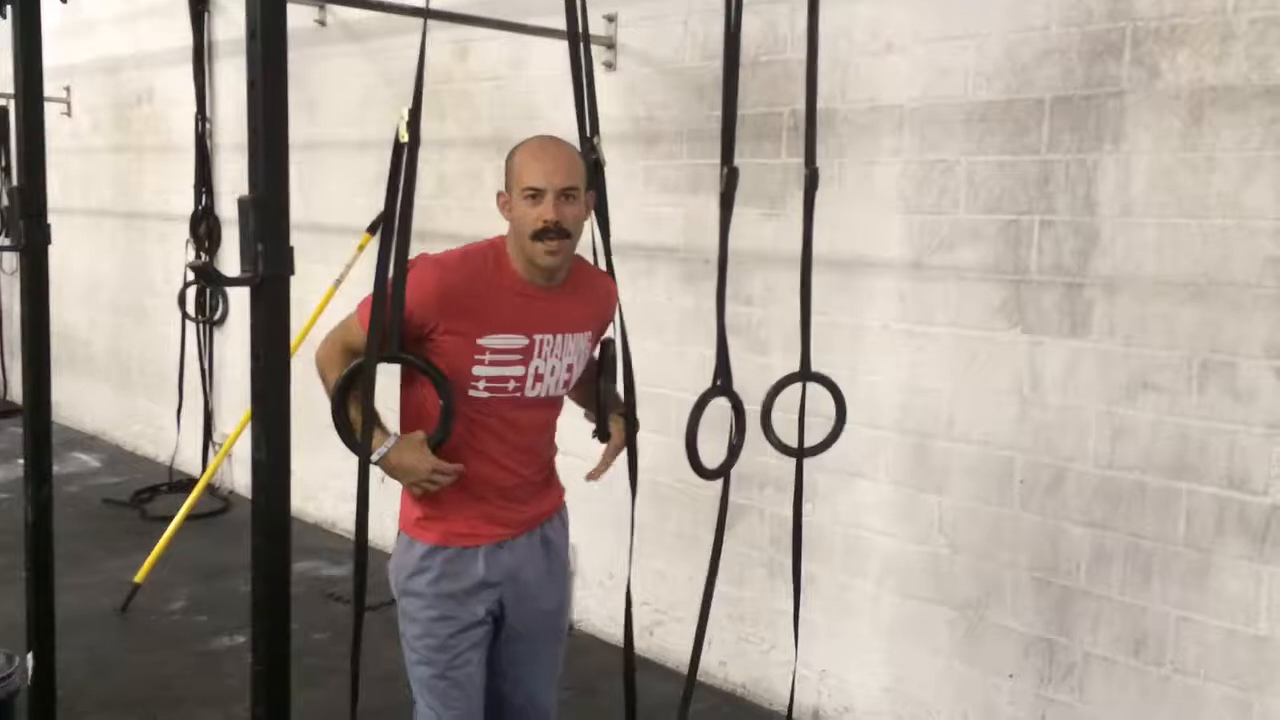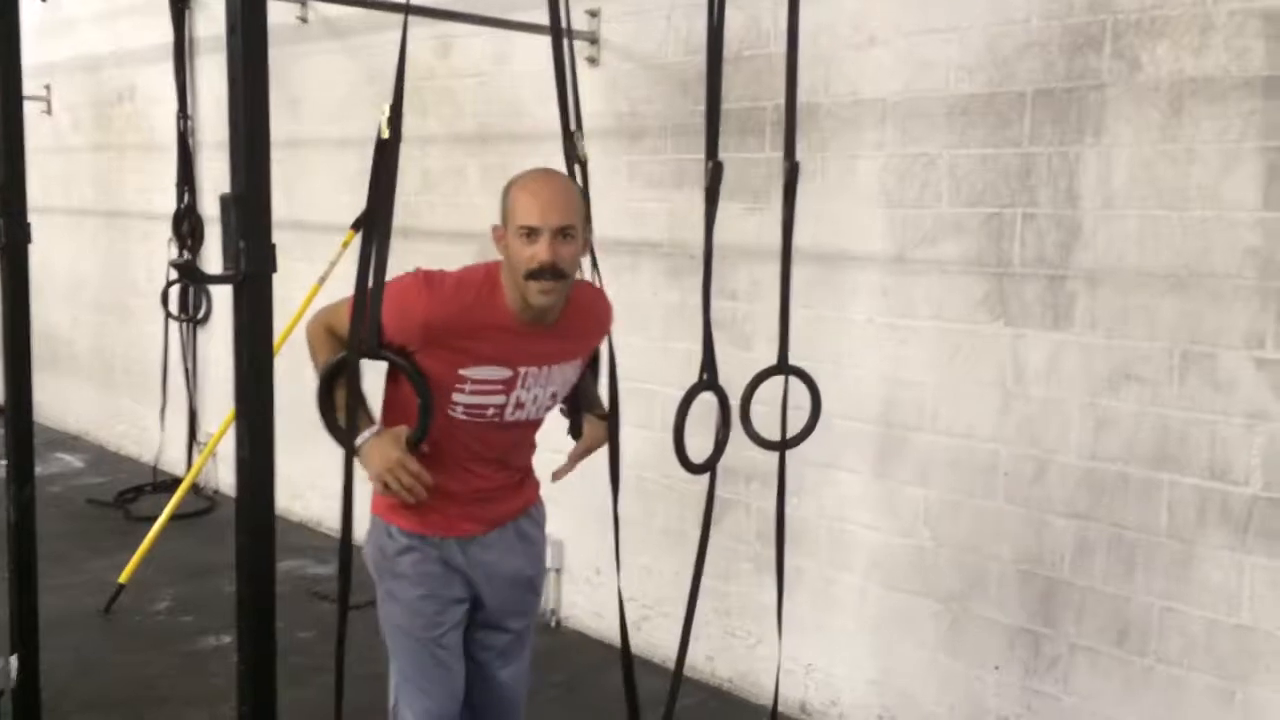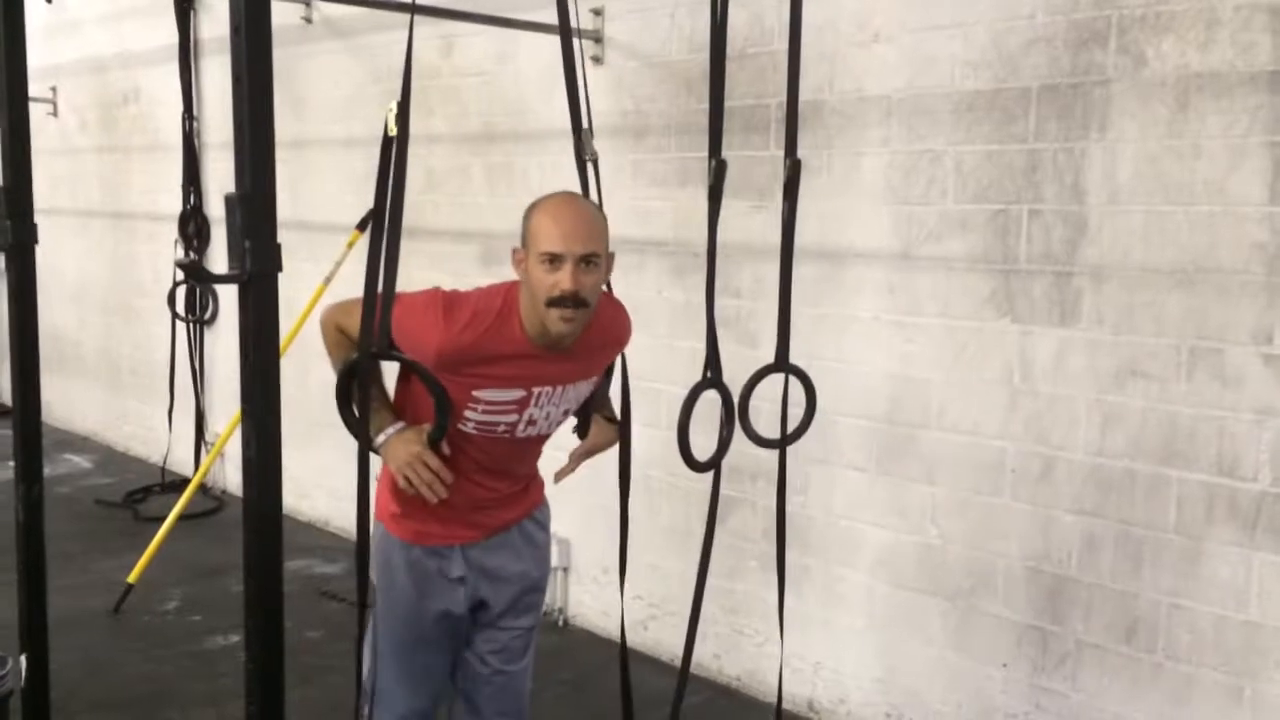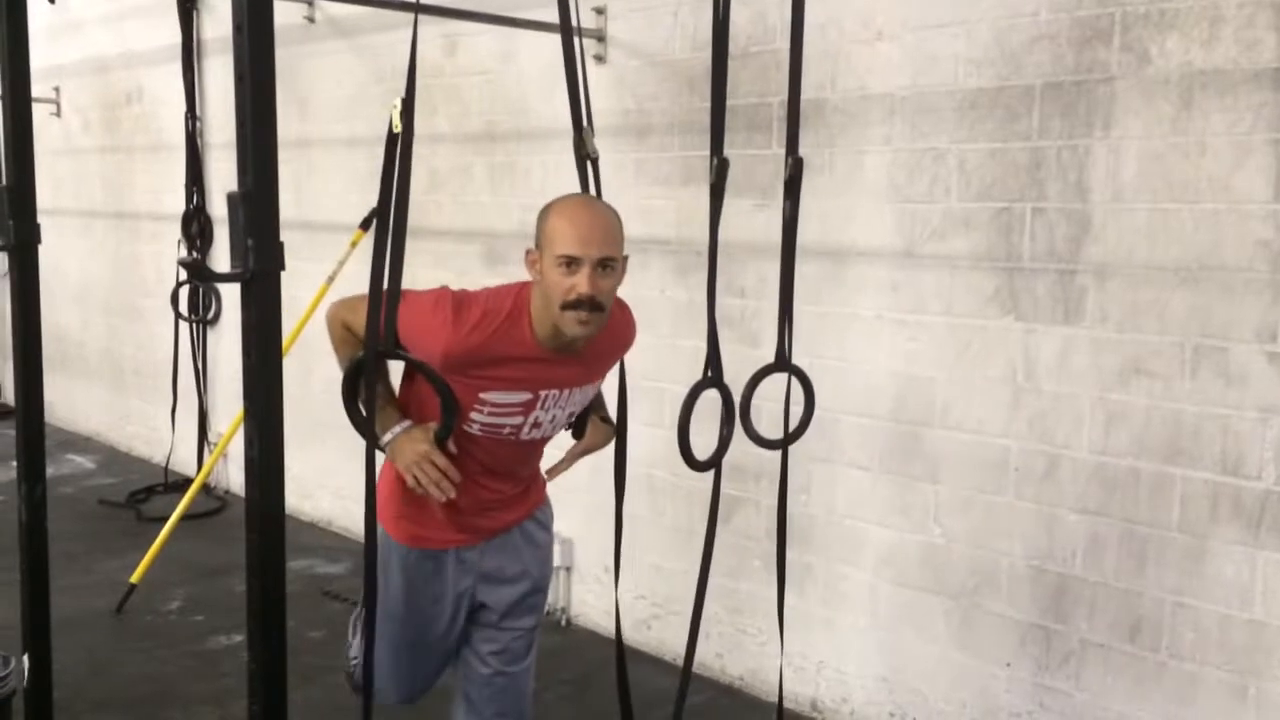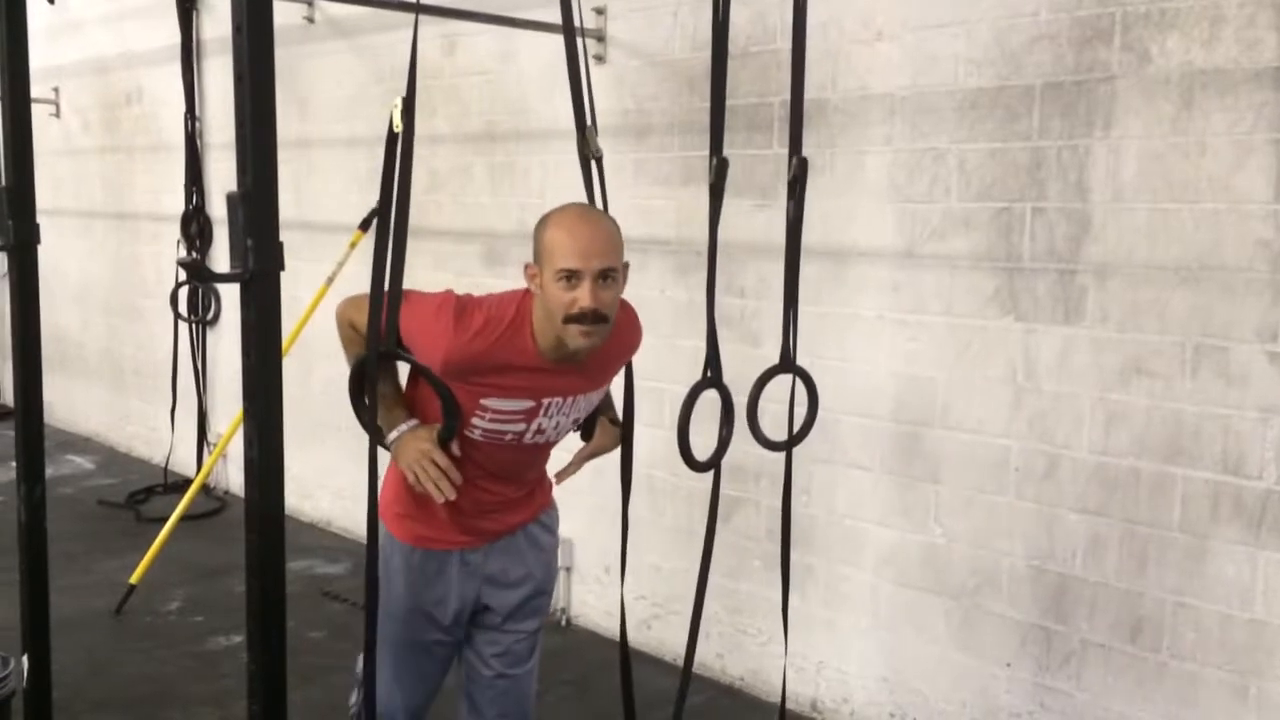
dt=0.3s
person 1, frame 1
left shoulder: (597, 292)
right shoulder: (440, 281)
right elbow: (335, 354)
left wrist: (613, 411)
right wrist: (384, 446)
left hip: (539, 533)
right hip: (446, 544)
person 1, frame 2
left shoulder: (592, 312)
right shoulder: (434, 302)
right elbow: (325, 328)
left wrist: (594, 411)
right wrist: (365, 435)
left hip: (512, 527)
right hip: (419, 532)
person 1, frame 3
left shoulder: (611, 327)
right shoulder: (452, 325)
right elbow: (337, 323)
left wrist: (603, 415)
right wrist: (386, 431)
left hip: (515, 530)
right hip: (422, 535)
person 1, frame 4
left shoulder: (616, 328)
right shoulder: (462, 326)
right elbow: (344, 318)
left wrist: (599, 416)
right wrist: (393, 429)
left hip: (517, 531)
right hip: (425, 531)
right knee: (398, 677)
right ankle: (376, 635)
person 1, frame 5
left shoulder: (622, 332)
right shoulder: (464, 331)
right elbow: (352, 314)
left wrist: (607, 418)
right wrist: (399, 427)
left hip: (522, 532)
right hip: (429, 533)
